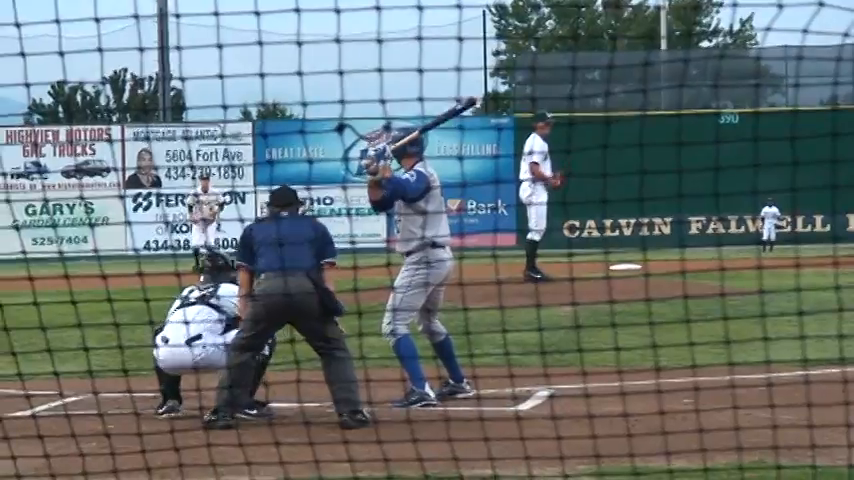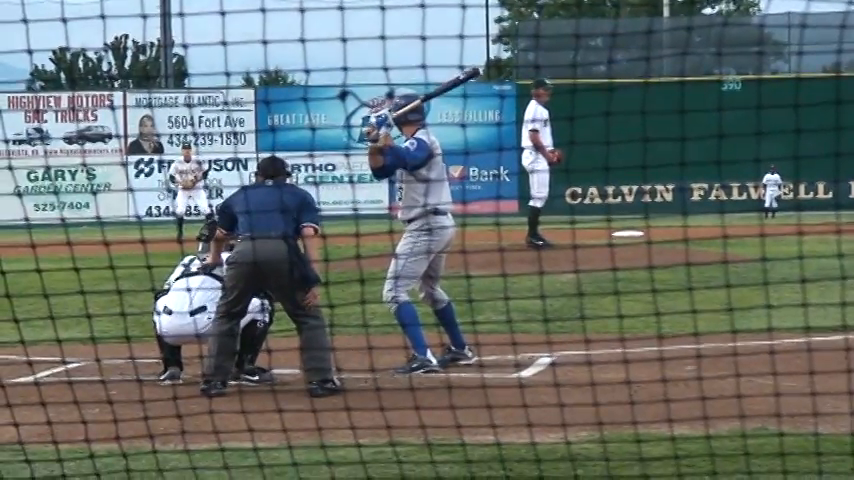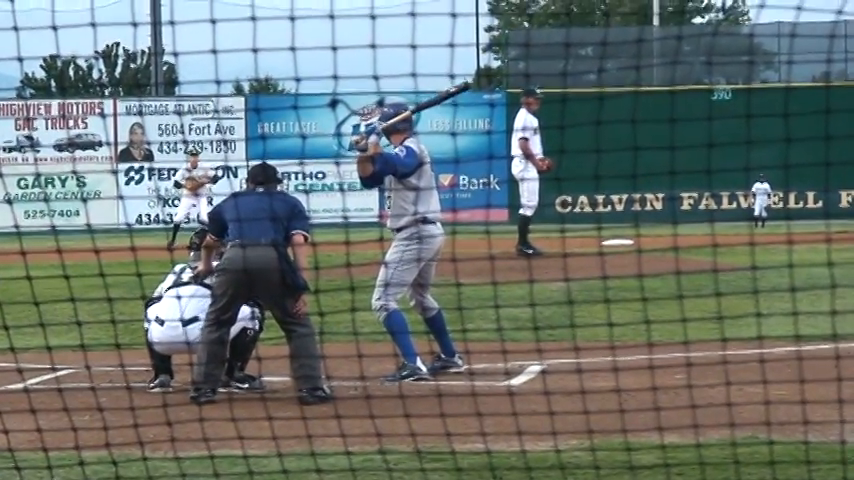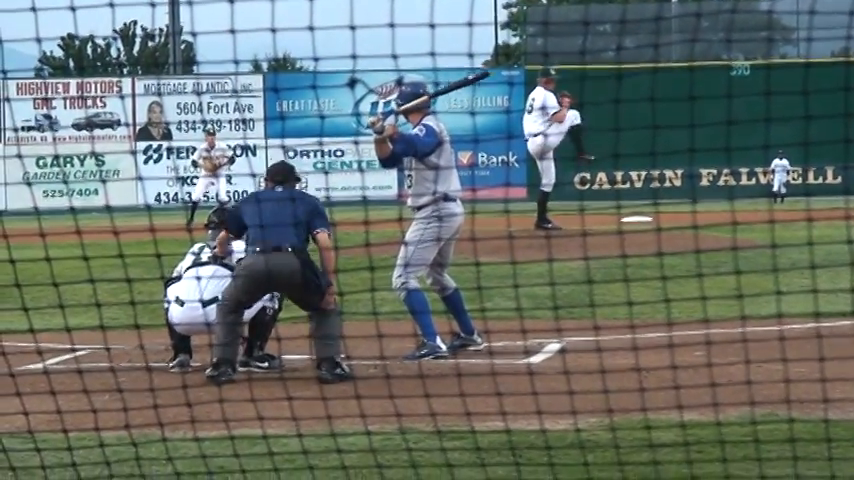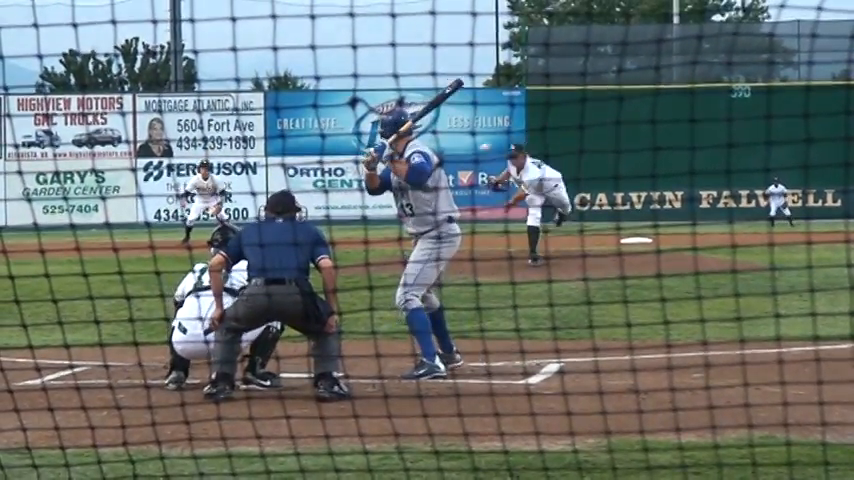
dt=1s
person 1, frame 1
left shoulder: (420, 174)
right shoulder: (411, 177)
left elbow: (400, 190)
right elbow: (379, 204)
left wrist: (382, 166)
right wrist: (373, 176)
left hip: (424, 260)
right hip: (436, 258)
left knee: (394, 325)
right knee: (429, 321)
left ankle: (421, 390)
right ankle: (458, 382)
person 1, frame 2
left shoulder: (422, 141)
right shoulder: (413, 144)
left elbow: (402, 160)
right elbow: (380, 170)
left wrist: (383, 134)
right wrist: (374, 143)
left hip: (425, 227)
right hip: (438, 225)
left knee: (394, 292)
right knee: (430, 288)
left ankle: (423, 357)
right ankle: (460, 349)
person 1, frame 3
left shoulder: (410, 150)
right shoulder: (401, 153)
left elbow: (388, 166)
right elbow: (369, 179)
left wrist: (373, 143)
right wrist: (363, 152)
left hip: (414, 235)
right hip: (427, 233)
left knee: (383, 300)
right knee: (421, 296)
left ankle: (412, 365)
right ankle: (450, 357)
person 1, frame 4
left shoulder: (429, 127)
right shoulder: (422, 130)
left elbow: (411, 146)
right elbow: (388, 159)
left wrist: (391, 130)
right wrist: (379, 134)
left hip: (434, 214)
right hip: (447, 212)
left knee: (404, 278)
right knee: (437, 275)
left ankle: (432, 343)
right ankle: (469, 335)
person 1, frame 5
left shoulder: (418, 153)
right shoulder: (398, 159)
left elbow: (418, 177)
right elbow: (375, 188)
left wrist: (392, 162)
right wrist: (371, 168)
left hip: (438, 235)
right hip: (431, 235)
left knee: (407, 297)
right knee: (423, 293)
left ankle: (431, 363)
right ankle: (448, 352)
person 2, frame 1
left shoulder: (253, 230)
right shoulder: (316, 227)
left elbow: (245, 280)
right elbow: (325, 274)
left wrist: (245, 321)
right wrist: (332, 310)
left hip: (267, 292)
right hip: (308, 291)
left knee: (241, 349)
right knee: (335, 350)
left ankle: (224, 412)
right ankle: (351, 412)
person 2, frame 2
left shoulder: (239, 196)
right shoulder: (300, 195)
left elbow: (220, 235)
right elbow: (309, 235)
left wrist: (214, 258)
right wrist: (312, 280)
left hip: (244, 254)
right hip: (283, 254)
left knee: (226, 316)
right knee: (309, 316)
left ankle: (214, 380)
right ankle: (321, 380)
person 2, frame 3
left shoulder: (229, 203)
right shoulder: (290, 202)
left elbow: (210, 243)
right elbow: (298, 242)
left wrist: (205, 265)
right wrist: (301, 287)
left hip: (233, 260)
right hip: (272, 260)
left knee: (215, 323)
right knee: (298, 323)
left ankle: (203, 388)
right ankle: (311, 388)
person 2, frame 4
left shoulder: (249, 201)
right shoulder: (309, 201)
left elbow: (223, 239)
right elbow: (324, 243)
left wrist: (221, 252)
right wrist: (330, 284)
left hip: (255, 263)
right hip: (293, 263)
left knee: (228, 307)
right knee: (325, 306)
left ankle: (223, 366)
right ankle: (329, 365)
person 2, frame 5
left shoulder: (248, 231)
right shoulder: (309, 230)
left elbow: (215, 264)
right elbow: (327, 267)
left wrist: (218, 307)
right wrist: (333, 310)
left hip: (256, 295)
right hip: (296, 295)
left knee: (226, 326)
right knee: (328, 328)
left ankle: (221, 383)
right ankle: (327, 383)
person 3, frame 1
left shoulder: (187, 292)
right shoulder: (233, 291)
left hip: (167, 358)
right hip: (205, 352)
left knee: (160, 336)
left ankle: (169, 401)
person 3, frame 2
left shoulder: (186, 261)
left elbow: (166, 291)
left hip: (168, 328)
right hip: (206, 325)
left knee: (162, 300)
right knee: (262, 304)
left ankle: (171, 368)
right ankle: (244, 369)
person 3, frame 3
left shoulder: (177, 270)
left elbow: (156, 298)
left hip: (160, 339)
right hip: (198, 337)
left knee: (152, 307)
right knee: (252, 312)
left ankle: (161, 376)
right ankle: (234, 376)
person 3, frame 4
left shoulder: (195, 249)
right shoulder: (241, 247)
left elbow: (176, 278)
left hip: (181, 319)
left knee: (173, 287)
right knee: (271, 293)
left ankle: (181, 355)
right ankle: (253, 355)
person 3, frame 5
left shoulder: (197, 269)
right shoulder: (245, 267)
left elbow: (178, 299)
left hip: (184, 345)
left knee: (180, 315)
left ankle: (177, 372)
right ankle: (254, 372)
person 4, frame 1
left shoulder: (535, 140)
right shoulder: (537, 142)
right elbow: (534, 170)
left wrist: (551, 179)
right wrist: (551, 181)
left hip: (534, 188)
right hip: (535, 189)
left knee: (537, 229)
right knee: (537, 229)
left ankle: (531, 268)
right ankle: (529, 269)
person 4, frame 2
left shoulder: (540, 108)
right shoulder: (535, 108)
right elbow: (534, 137)
left wrist: (550, 151)
right wrist: (547, 155)
left hip: (539, 156)
right hip: (537, 156)
left knee: (540, 196)
right knee: (539, 196)
left ankle: (534, 234)
right ankle: (531, 236)
person 4, frame 3
left shoulder: (529, 117)
right shoulder: (525, 117)
right elbow: (523, 146)
left wrist: (539, 160)
right wrist: (537, 163)
left hip: (528, 164)
right hip: (526, 165)
left knee: (529, 204)
right knee: (529, 204)
left ankle: (523, 243)
right ankle: (522, 244)
person 4, frame 4
left shoulder: (534, 95)
right shoulder: (546, 95)
right elbow: (559, 119)
left wrist: (560, 105)
right wrist: (566, 107)
left hip: (534, 144)
right hip: (543, 140)
left knee: (548, 181)
right knee: (573, 116)
left ankle: (541, 219)
right ankle: (581, 153)
person 4, frame 5
left shoulder: (532, 173)
right shoulder: (512, 163)
left elbow: (522, 195)
left wrist: (511, 203)
right wrist: (498, 180)
left hip: (552, 186)
right hip: (535, 192)
left knee: (565, 206)
right knee: (533, 218)
left ankle: (561, 213)
right ankle: (533, 254)
